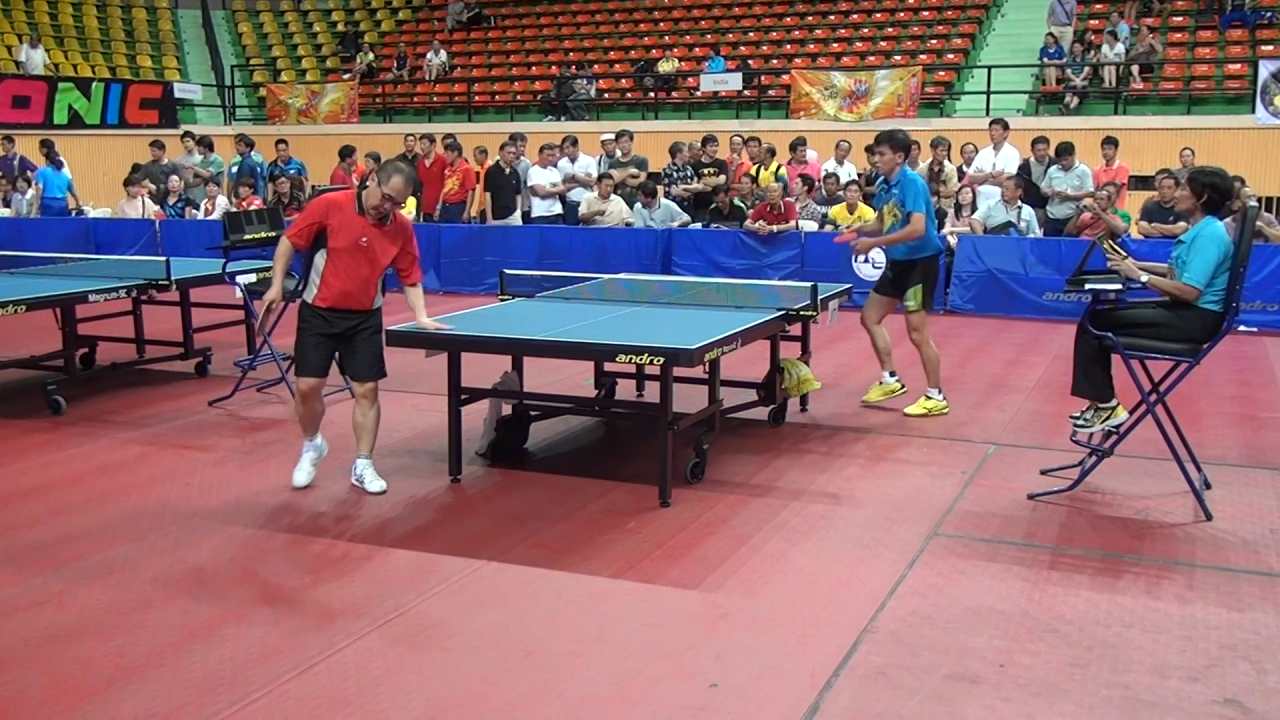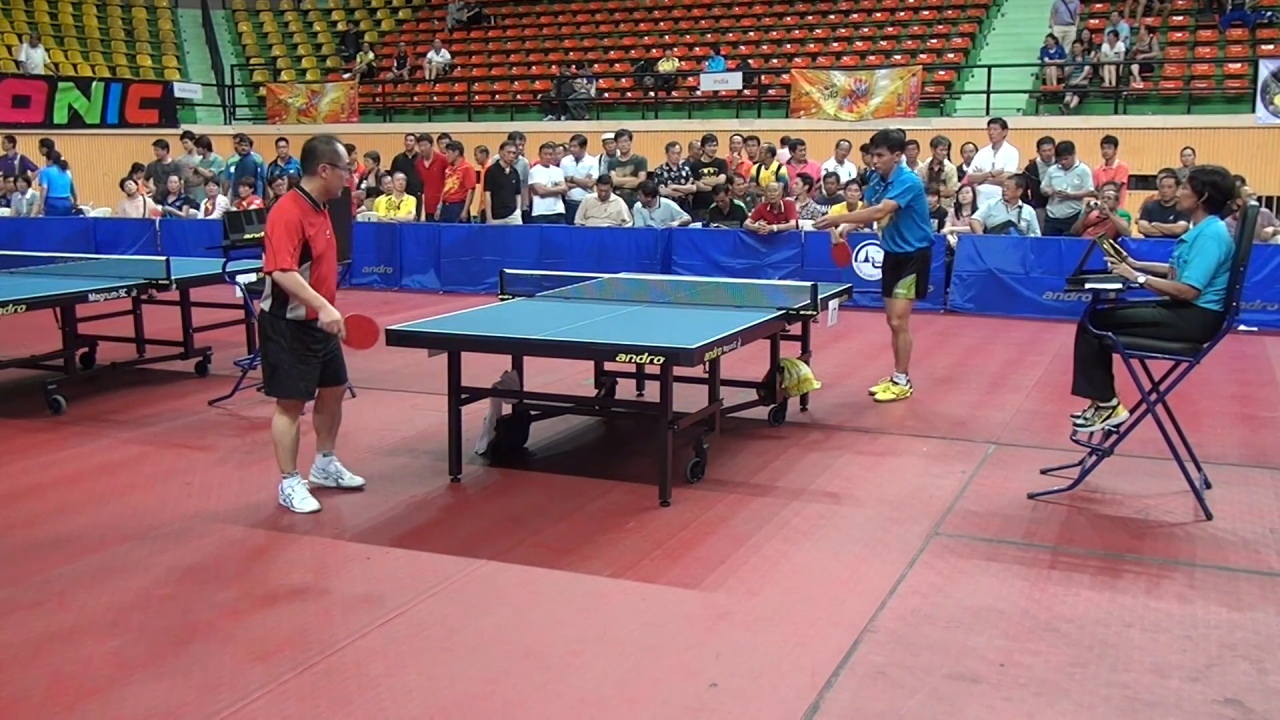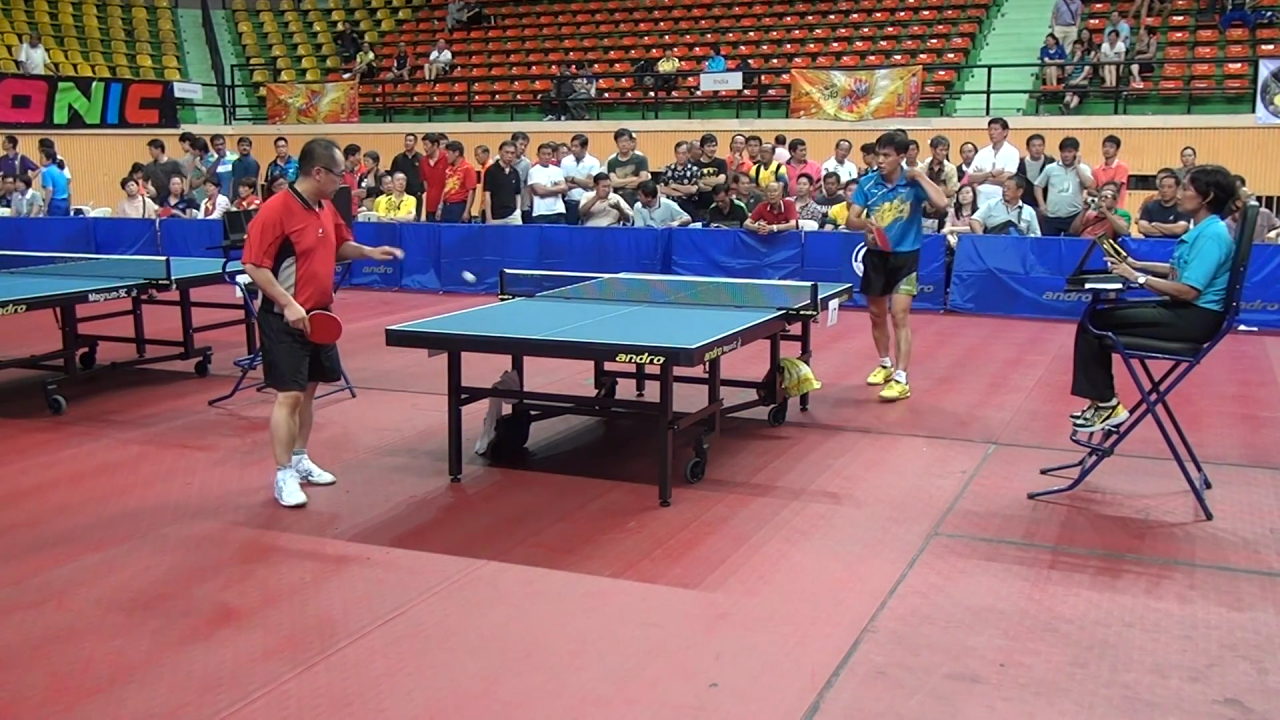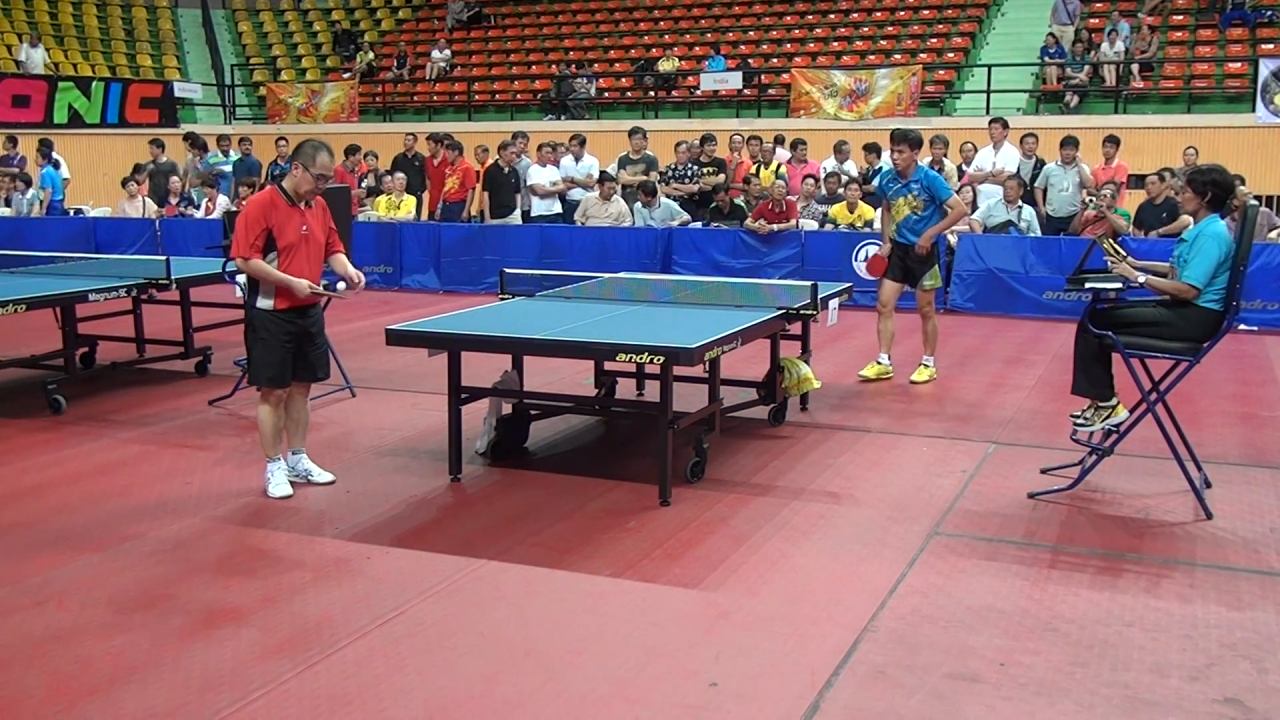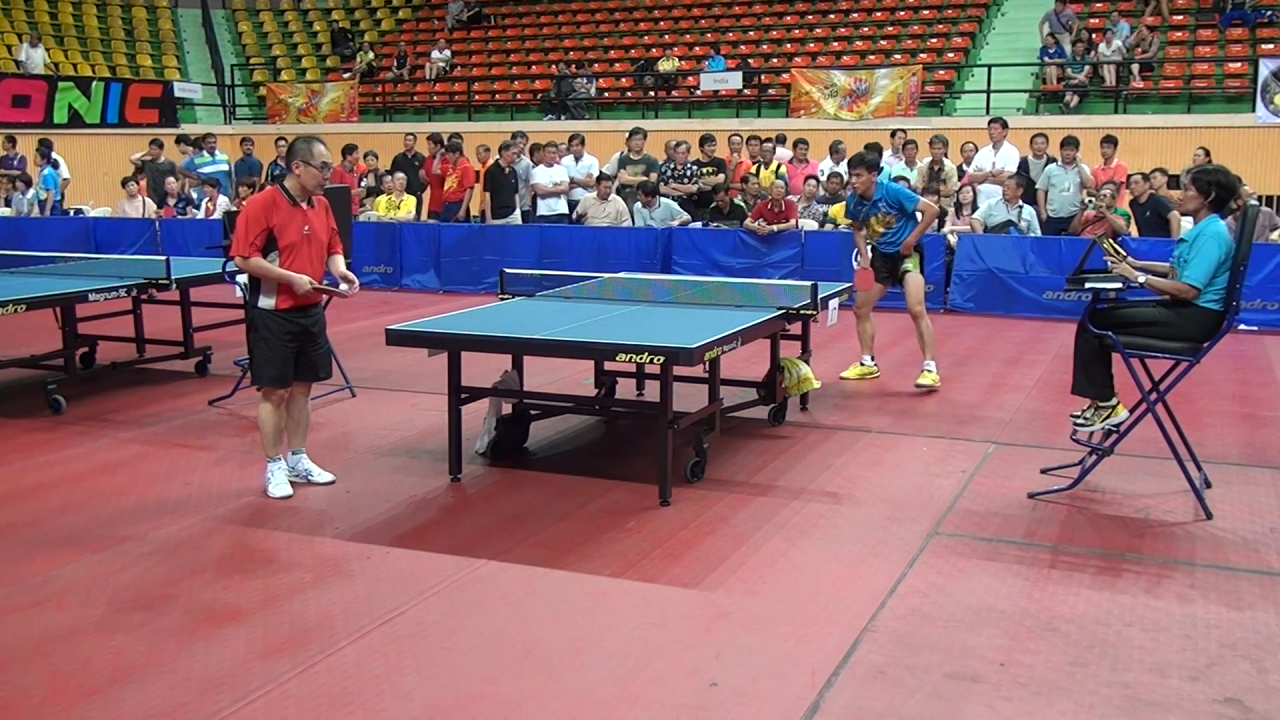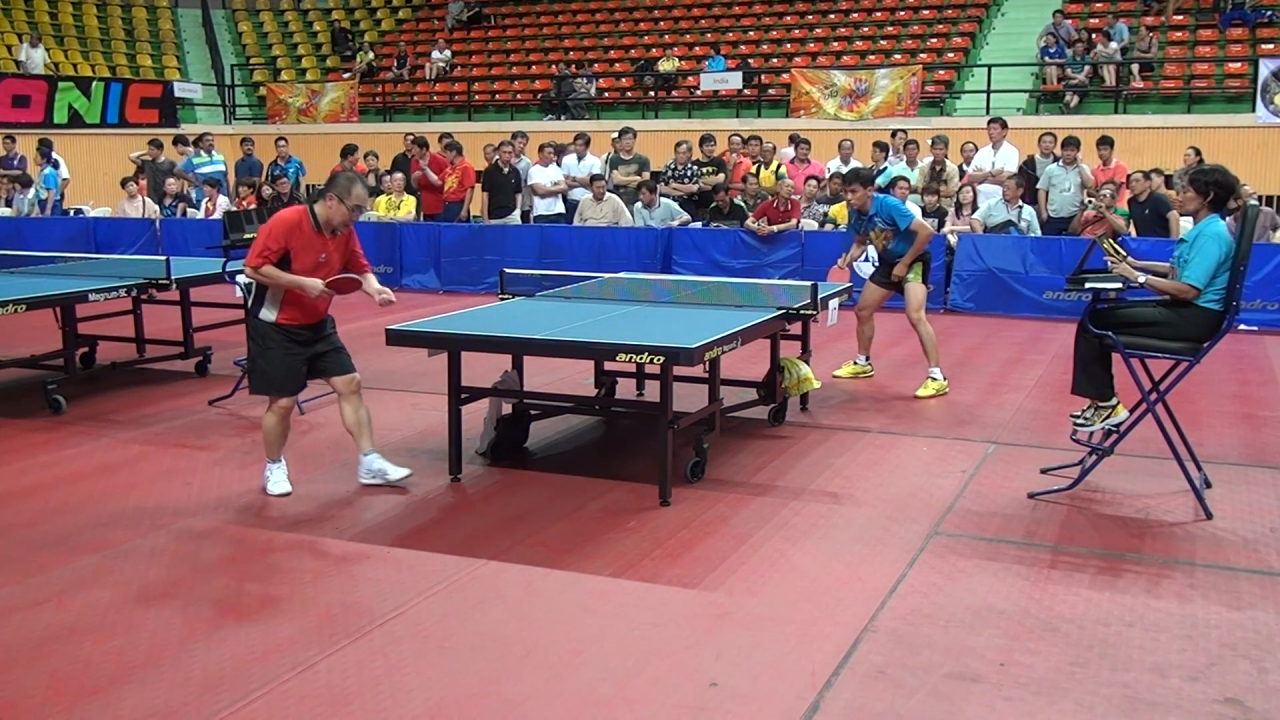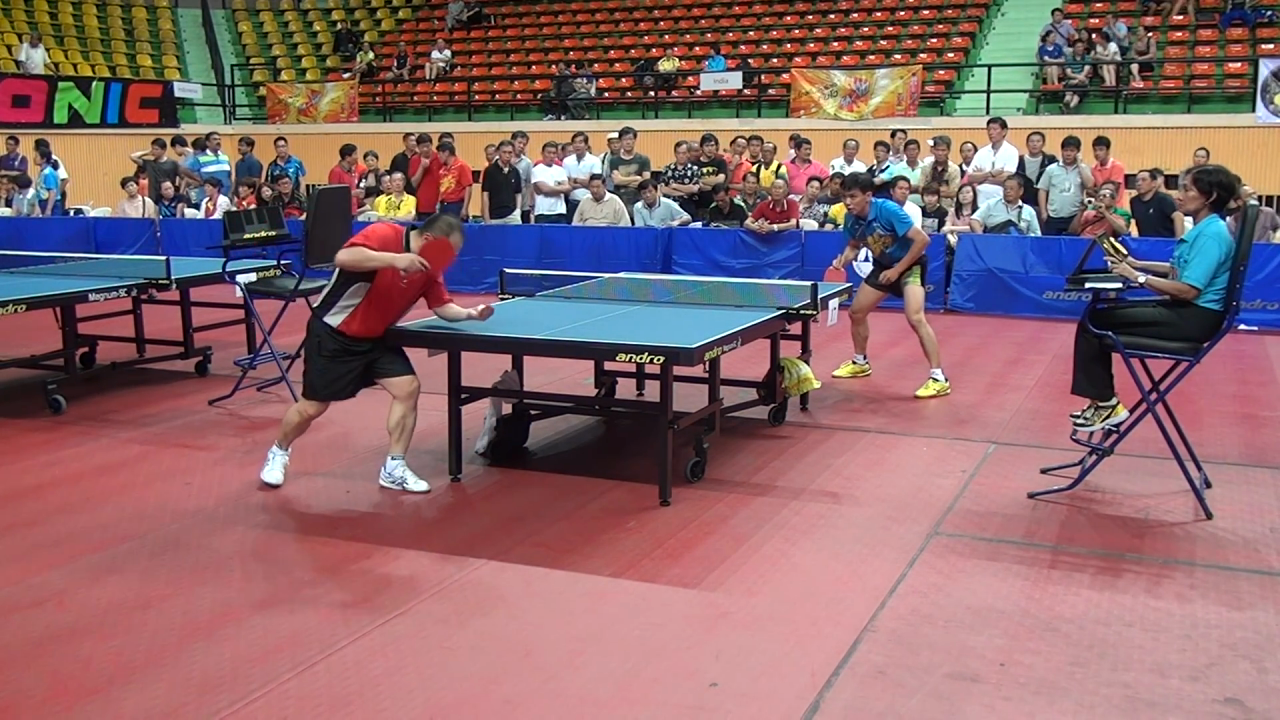
dt=0.7s
person 1, frame 1
left shoulder: (401, 228)
right shoulder: (329, 205)
left elbow: (411, 277)
right elbow: (290, 240)
left wrist: (422, 315)
right wrist: (277, 284)
left hip: (365, 317)
right hip: (319, 312)
left knee: (367, 390)
right knee: (308, 385)
left ankle: (363, 466)
right ankle: (312, 444)
person 1, frame 2
left shoulder: (320, 206)
right shoulder: (288, 212)
right elbow: (282, 273)
left wrist: (326, 308)
right wrist: (323, 308)
left hip: (320, 320)
right hip: (290, 324)
left knee: (334, 389)
right knee: (290, 404)
left ankle: (325, 465)
right ankle: (290, 483)
person 1, frame 3
left shoulder: (326, 208)
right shoulder: (276, 210)
left elbow: (340, 244)
right elbow: (254, 265)
left wrist: (371, 252)
right wrist: (288, 305)
left hip: (318, 316)
right hip: (285, 319)
left knee: (308, 391)
right knee: (290, 395)
left ankle: (299, 460)
right ankle: (283, 473)
person 1, frame 4
left shoulder: (319, 206)
right shoulder: (261, 205)
left elbow: (331, 250)
right elbow: (243, 259)
left wrist: (348, 270)
right wrist: (290, 282)
left hip: (309, 313)
right hip: (271, 315)
left knee: (301, 388)
right knee: (273, 392)
left ankle: (298, 460)
right ankle: (274, 468)
person 1, frame 5
left shoulder: (321, 205)
right shoulder: (263, 205)
left elbow: (332, 248)
right elbow: (243, 258)
left wrist: (340, 269)
right wrist: (291, 278)
left hip: (311, 312)
right hip: (273, 314)
left knee: (301, 389)
right knee: (275, 393)
left ankle: (298, 460)
right ankle: (274, 467)
person 1, frame 6
left shoulder: (345, 232)
right shoulder: (286, 222)
left elbow: (360, 270)
right elbow: (253, 268)
left wrist: (376, 289)
right wrist: (303, 283)
left hip: (318, 324)
right hip: (277, 327)
left knee: (350, 386)
right knee: (282, 402)
left ankle: (369, 463)
right ankle: (274, 467)
person 1, frame 7
left shoulder: (430, 264)
right shoulder: (382, 235)
left elbow: (442, 306)
right elbow: (344, 257)
left wrist: (470, 313)
right wrist: (393, 259)
left hip: (376, 337)
right hip: (334, 333)
left knee: (408, 389)
right knee: (313, 406)
left ankle: (394, 468)
right ankle: (279, 452)
person 2, frame 1
left shoulder: (1209, 235)
right shoulder: (1201, 230)
left elbow: (1189, 291)
left wrist: (1139, 275)
right wrist: (1137, 264)
left hip: (1194, 319)
right hip: (1181, 311)
left knee: (1094, 322)
right knee: (1097, 317)
left ankle: (1106, 404)
right ankle: (1104, 402)
person 2, frame 2
left shoulder: (1211, 235)
right shoulder: (1202, 230)
left elbow: (1188, 290)
left wrist: (1138, 277)
right wrist: (1137, 265)
left hip: (1194, 319)
right hip: (1182, 311)
left knee: (1094, 322)
right knee: (1098, 316)
left ankle: (1107, 404)
right ankle: (1105, 401)
person 2, frame 3
left shoulder: (1212, 235)
right shoulder: (1203, 230)
left elbow: (1188, 290)
left wrist: (1138, 277)
right wrist: (1138, 265)
left hip: (1193, 319)
right hip: (1183, 311)
left knee: (1094, 322)
right knee: (1097, 316)
left ankle: (1106, 404)
right ankle: (1104, 401)
person 2, frame 4
left shoulder: (1211, 234)
right shoulder: (1203, 229)
left elbow: (1188, 289)
left wrist: (1138, 277)
right wrist: (1137, 264)
left hip: (1194, 318)
right hip: (1183, 311)
left knee: (1094, 322)
right knee: (1098, 316)
left ankle: (1106, 403)
right ankle: (1104, 400)
person 2, frame 5
left shoulder: (1211, 234)
right shoulder: (1203, 229)
left elbow: (1188, 290)
left wrist: (1138, 277)
right wrist: (1137, 264)
left hip: (1193, 318)
right hip: (1182, 311)
left knee: (1094, 321)
right knee: (1097, 316)
left ankle: (1105, 403)
right ankle: (1103, 401)
person 2, frame 6
left shoulder: (1212, 234)
right shoulder: (1204, 229)
left elbow: (1188, 290)
left wrist: (1138, 277)
right wrist: (1138, 264)
left hip: (1194, 318)
right hip: (1182, 311)
left knee: (1094, 321)
right knee: (1098, 316)
left ankle: (1106, 403)
right ankle: (1104, 400)
person 2, frame 7
left shoulder: (1211, 234)
right shoulder: (1203, 229)
left elbow: (1188, 290)
left wrist: (1137, 277)
right wrist: (1138, 264)
left hip: (1193, 318)
right hip: (1182, 311)
left knee: (1094, 321)
right knee: (1097, 315)
left ankle: (1105, 403)
right ankle: (1103, 400)
person 3, frame 1
left shoulder: (913, 183)
right shoulder: (883, 185)
left elbow: (917, 229)
left wrist: (874, 242)
right wrist: (860, 229)
left hip: (920, 263)
right hip: (896, 264)
left knee: (918, 334)
right knee: (870, 318)
left ankle: (936, 398)
right ankle: (889, 380)
person 3, frame 2
left shoulder: (908, 181)
right shoulder: (878, 180)
left elbow: (880, 212)
right elbow: (867, 211)
left wrist: (838, 218)
right wrist: (845, 229)
left hip: (913, 256)
right hip: (893, 254)
left knee: (898, 321)
right knee: (894, 321)
left ankle: (902, 382)
right ankle: (898, 377)
person 3, frame 3
left shoulder: (913, 182)
right shoulder: (867, 183)
left elbow: (942, 203)
right elbow: (851, 219)
left wrist: (921, 177)
right wrist: (866, 225)
left hip: (905, 256)
right hip: (876, 255)
left knee: (899, 318)
right knee: (877, 316)
left ankle: (900, 378)
right ankle: (885, 365)
person 3, frame 4
left shoulder: (930, 179)
right shoulder: (886, 179)
left elbow: (960, 210)
left wrist: (930, 234)
right wrist: (885, 241)
left hip: (922, 250)
right hip: (897, 248)
left knee: (926, 310)
right knee: (884, 306)
left ankle: (928, 364)
right ankle: (883, 363)
person 3, frame 5
left shoulder: (894, 192)
right shoulder: (853, 201)
left elbow: (932, 210)
left wrist: (911, 240)
right wrist: (863, 254)
left hip: (907, 252)
right hip: (881, 255)
left knee: (916, 309)
right knee: (861, 308)
left ankle: (930, 369)
right ankle: (868, 363)
person 3, frame 6
left shoulder: (889, 205)
right shoulder: (855, 214)
left elbow: (926, 231)
right elbow: (860, 242)
left wrist: (904, 263)
right wrist: (848, 259)
left hip: (913, 261)
right hip: (888, 263)
left knee: (915, 316)
right knee: (862, 311)
left ankle: (936, 377)
right ankle: (862, 363)
person 3, frame 7
left shoulder: (889, 210)
right shoulder: (851, 219)
left elbow: (922, 239)
right elbow: (854, 246)
left wrist: (898, 269)
right wrist: (843, 261)
left hip: (910, 264)
right hip: (883, 266)
left knee: (915, 317)
right knee: (856, 312)
left ankle: (938, 378)
right ankle: (860, 363)
